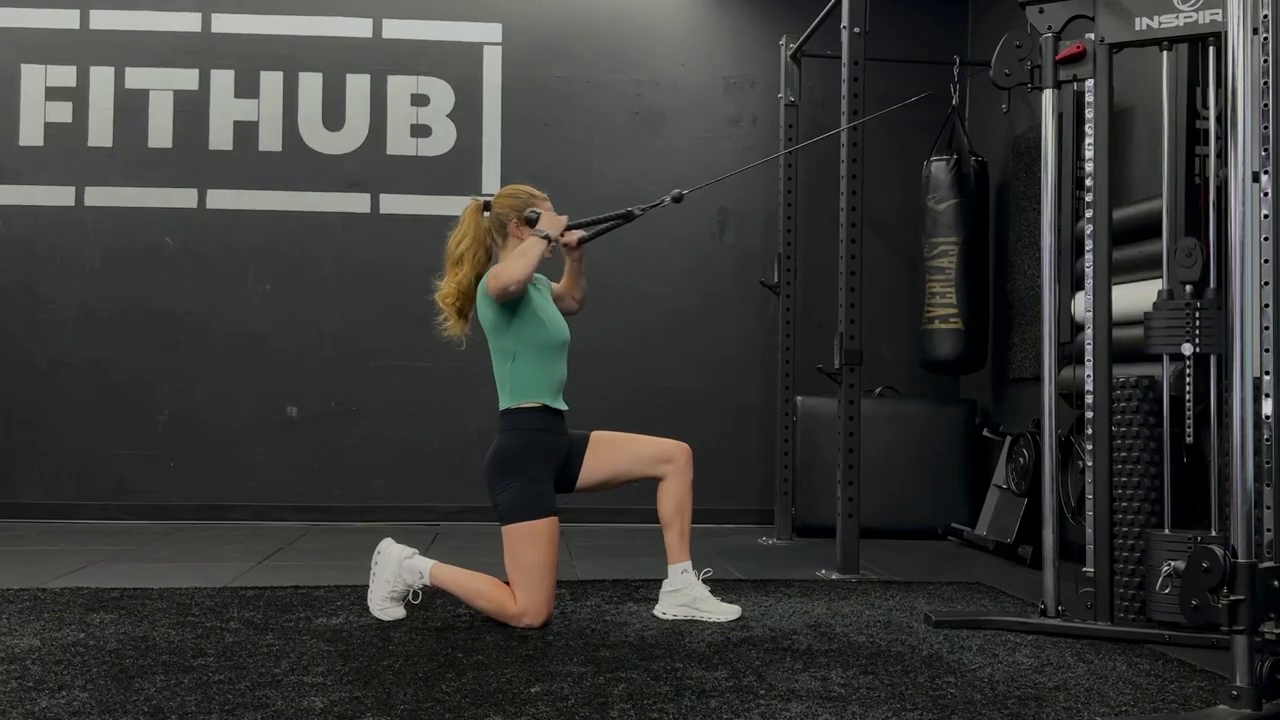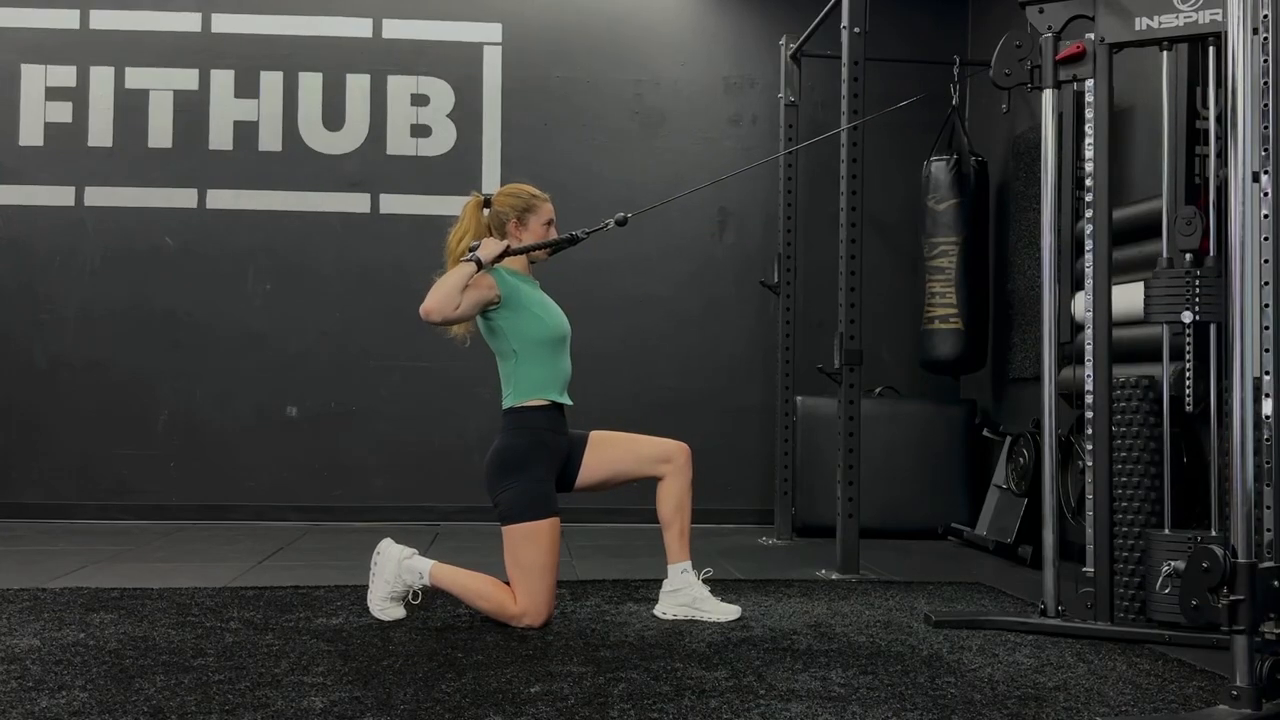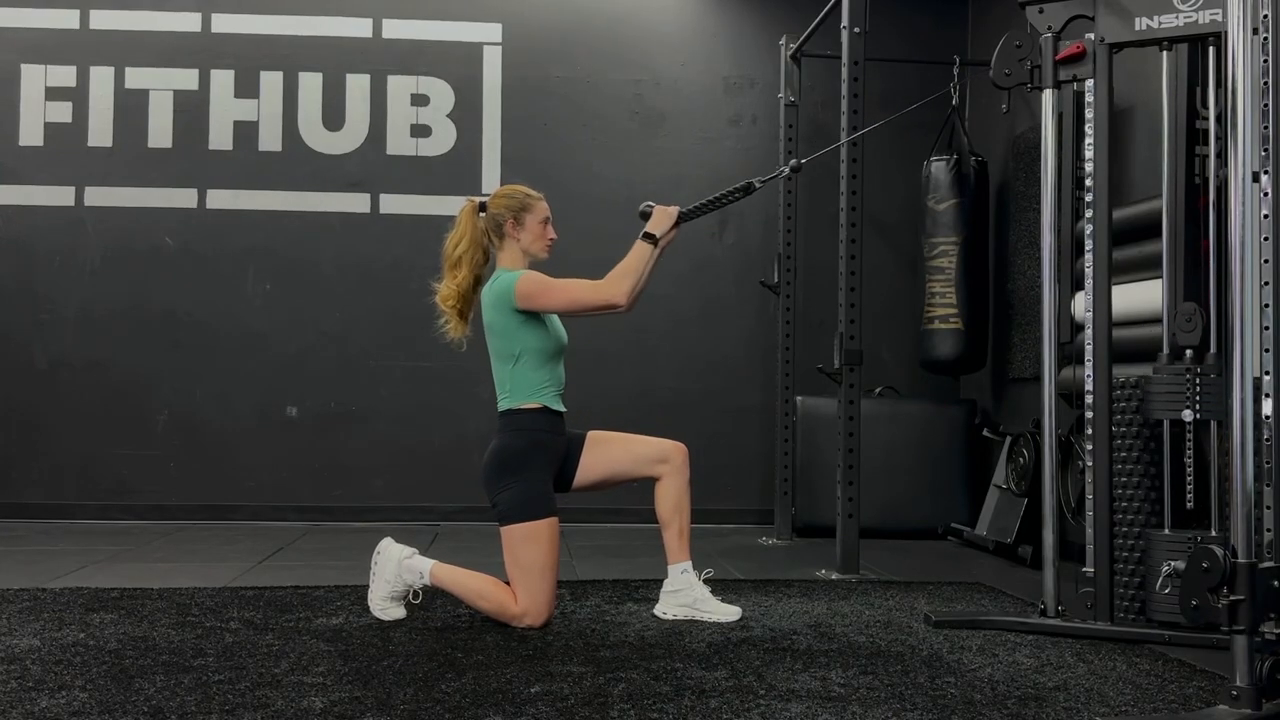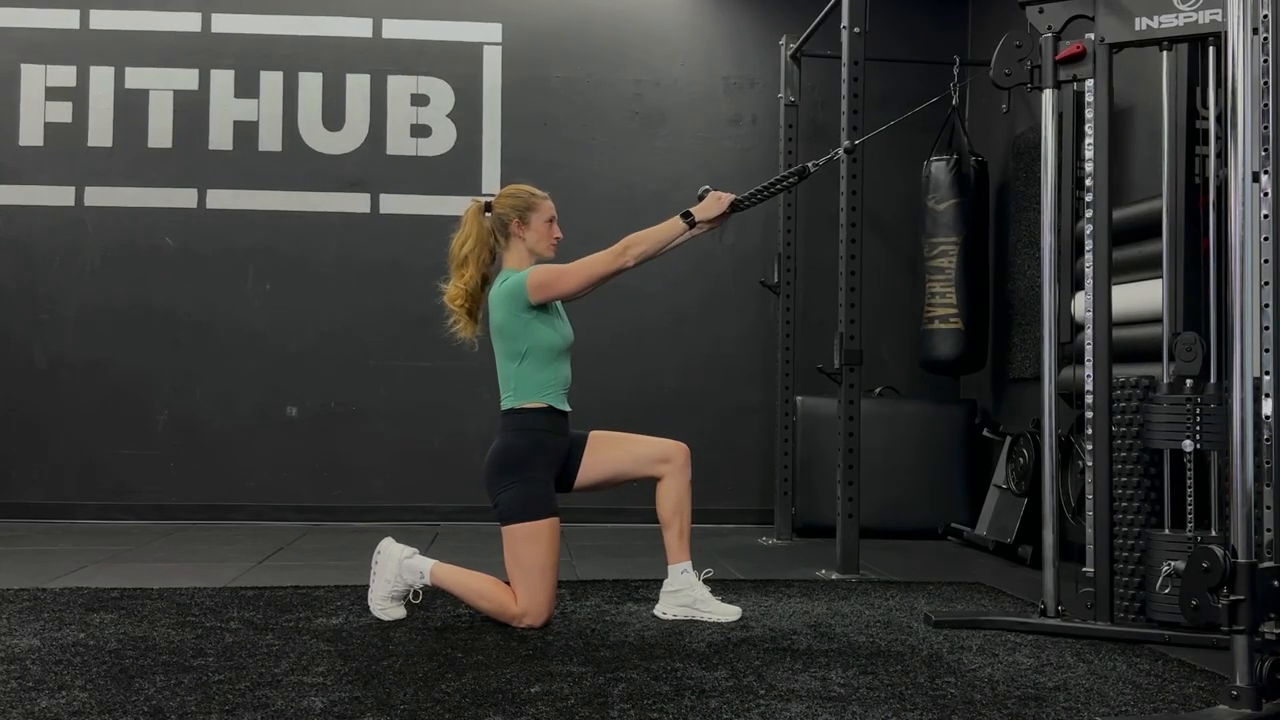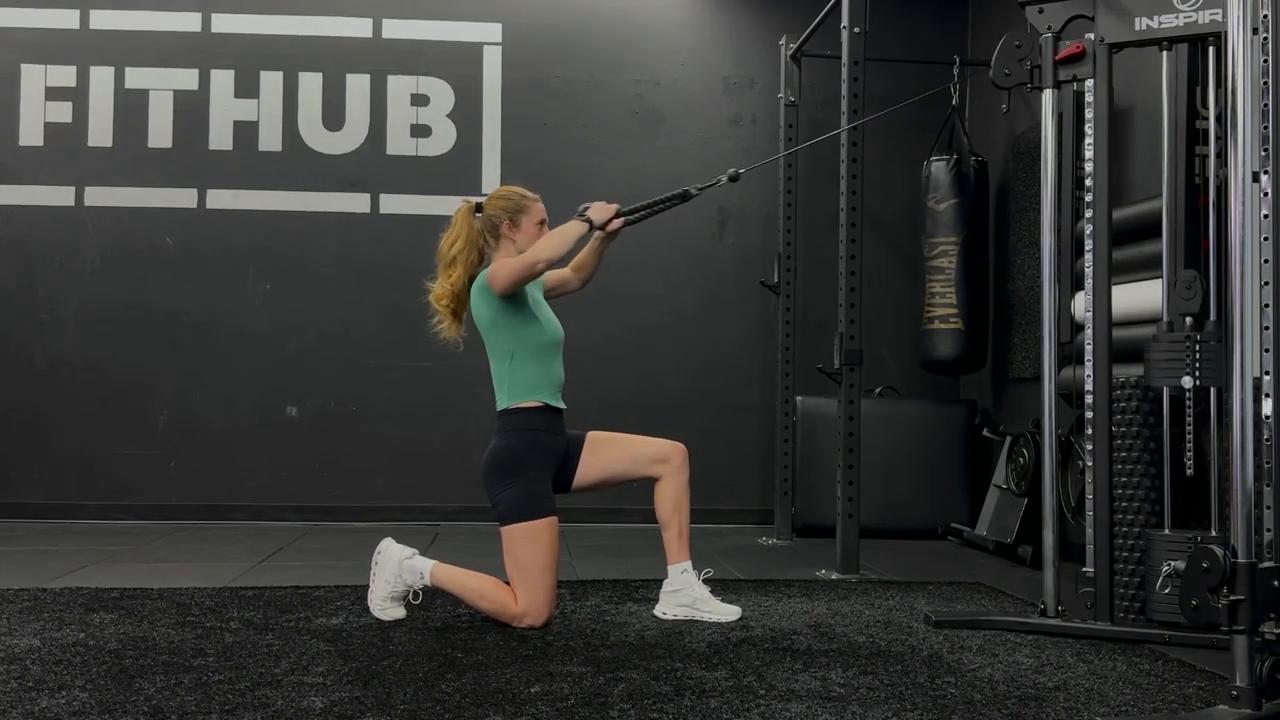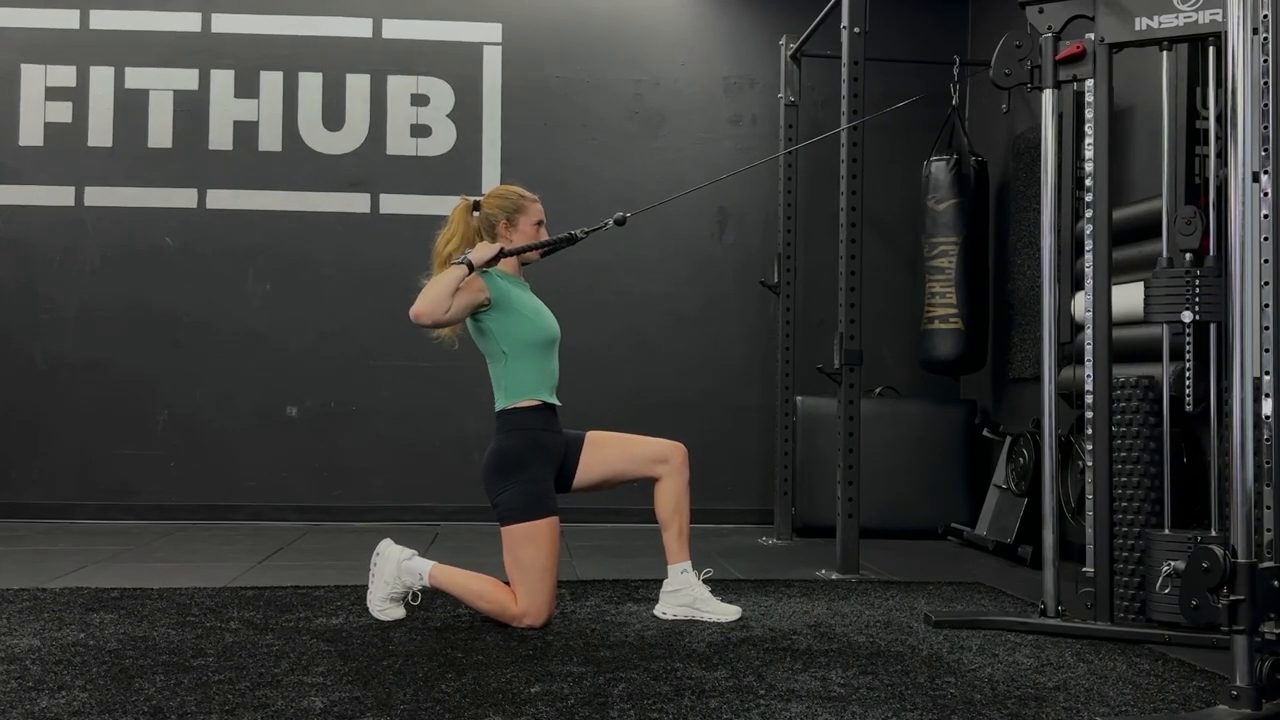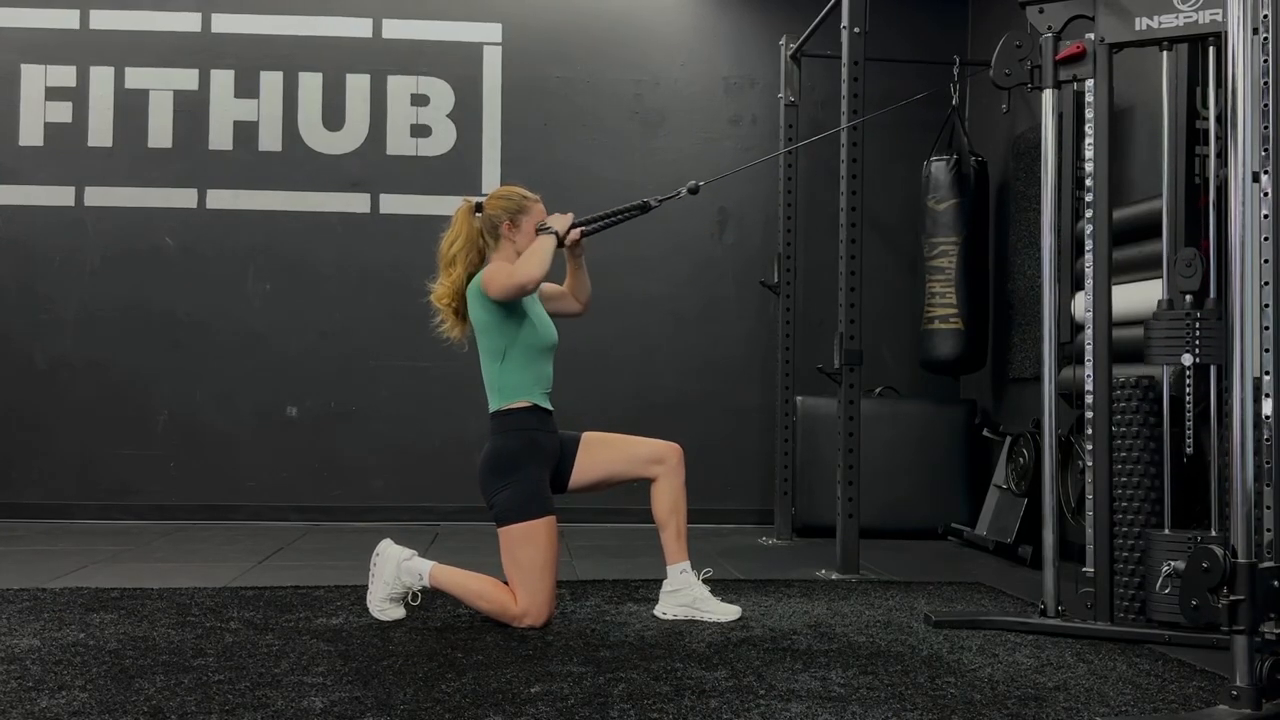
dt=0.7s
person 1, frame 1
left shoulder: (534, 283)
right shoulder: (499, 282)
left elbow: (571, 299)
right elbow: (512, 277)
left wrist: (572, 253)
right wrist: (544, 234)
left hip: (555, 442)
right hip: (522, 449)
left knee: (676, 457)
right knee: (530, 614)
left ankle: (680, 590)
right ankle: (410, 567)
person 1, frame 2
left shoulder: (522, 284)
right shoulder: (492, 283)
right elbow: (432, 310)
left wrist: (514, 258)
right wrist: (479, 257)
left hip: (554, 440)
right hip: (523, 449)
left knee: (675, 457)
right knee: (529, 613)
left ankle: (680, 590)
right ankle: (409, 567)
person 1, frame 3
left shoulder: (522, 288)
right shoulder: (512, 285)
left elbow: (619, 300)
right elbow: (614, 295)
left wrist: (659, 242)
right wrist: (651, 232)
left hip: (551, 443)
right hip: (521, 451)
left knee: (672, 457)
right knee: (530, 614)
left ankle: (680, 590)
right ankle: (411, 567)
person 1, frame 4
left shoulder: (531, 285)
right shoulder: (519, 287)
left elbow: (622, 260)
right elbow: (622, 256)
left wrist: (698, 224)
right wrist: (694, 215)
left hip: (554, 443)
right hip: (523, 451)
left knee: (674, 457)
right knee: (530, 614)
left ankle: (680, 590)
right ankle: (410, 568)
person 1, frame 5
left shoulder: (523, 285)
right shoulder: (495, 281)
left elbow: (575, 276)
right elbow: (538, 258)
left wrist: (602, 232)
right wrist: (586, 218)
left hip: (552, 442)
right hip: (520, 450)
left knee: (671, 457)
right knee: (531, 613)
left ankle: (680, 590)
right ankle: (411, 568)
person 1, frame 6
left shoulder: (513, 285)
right shoulder: (484, 285)
right elbow: (423, 313)
left wrist: (497, 263)
right wrist: (469, 260)
left hip: (550, 441)
right hip: (519, 449)
left knee: (671, 457)
right knee: (530, 614)
left ankle: (680, 591)
right ankle: (409, 568)
person 1, frame 7
left shoulder: (520, 288)
right shoulder: (492, 280)
left elbow: (575, 302)
right elbow: (524, 277)
left wrist: (572, 249)
right wrist: (549, 232)
left hip: (545, 443)
right hip: (514, 450)
left knee: (666, 457)
right knee: (530, 614)
left ankle: (680, 590)
right ankle: (408, 569)
